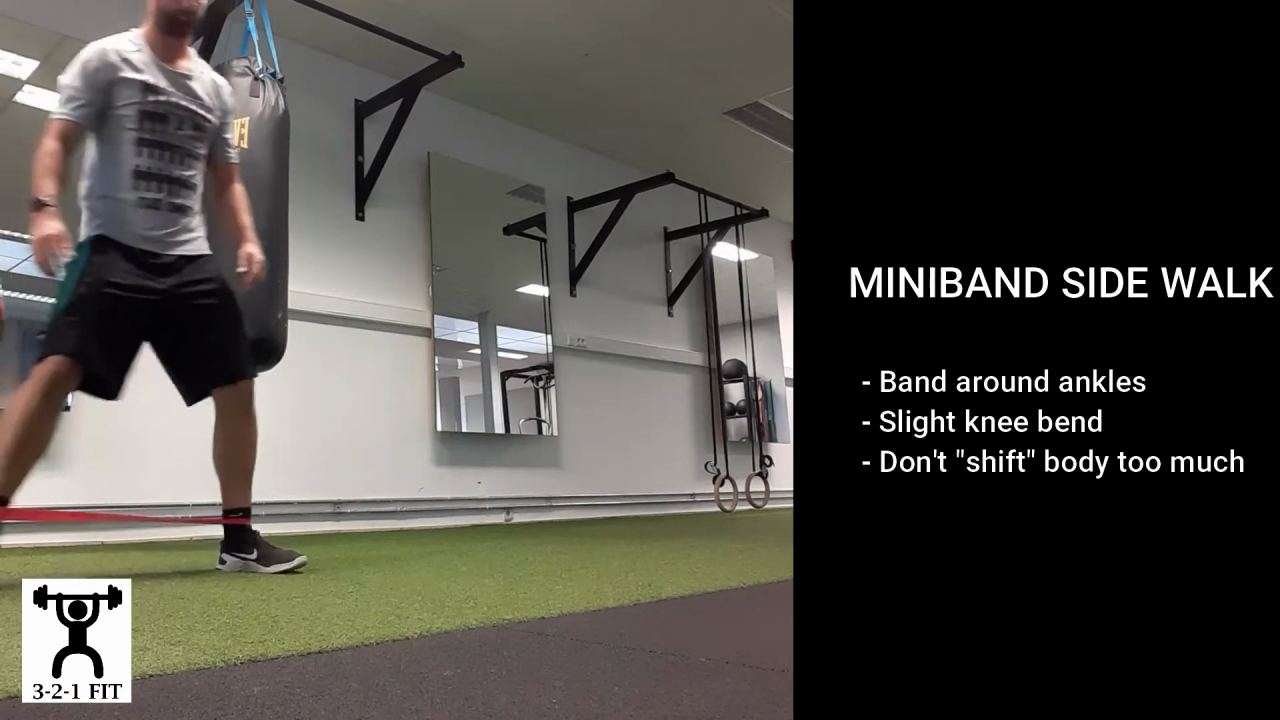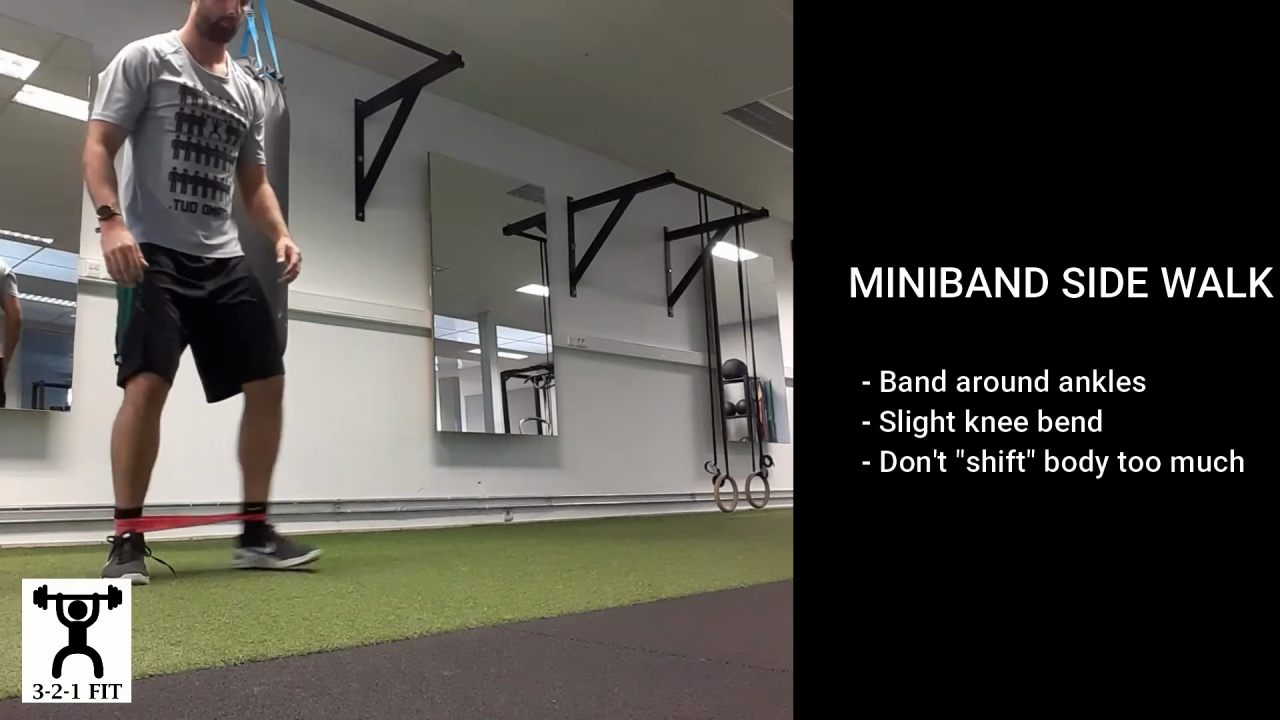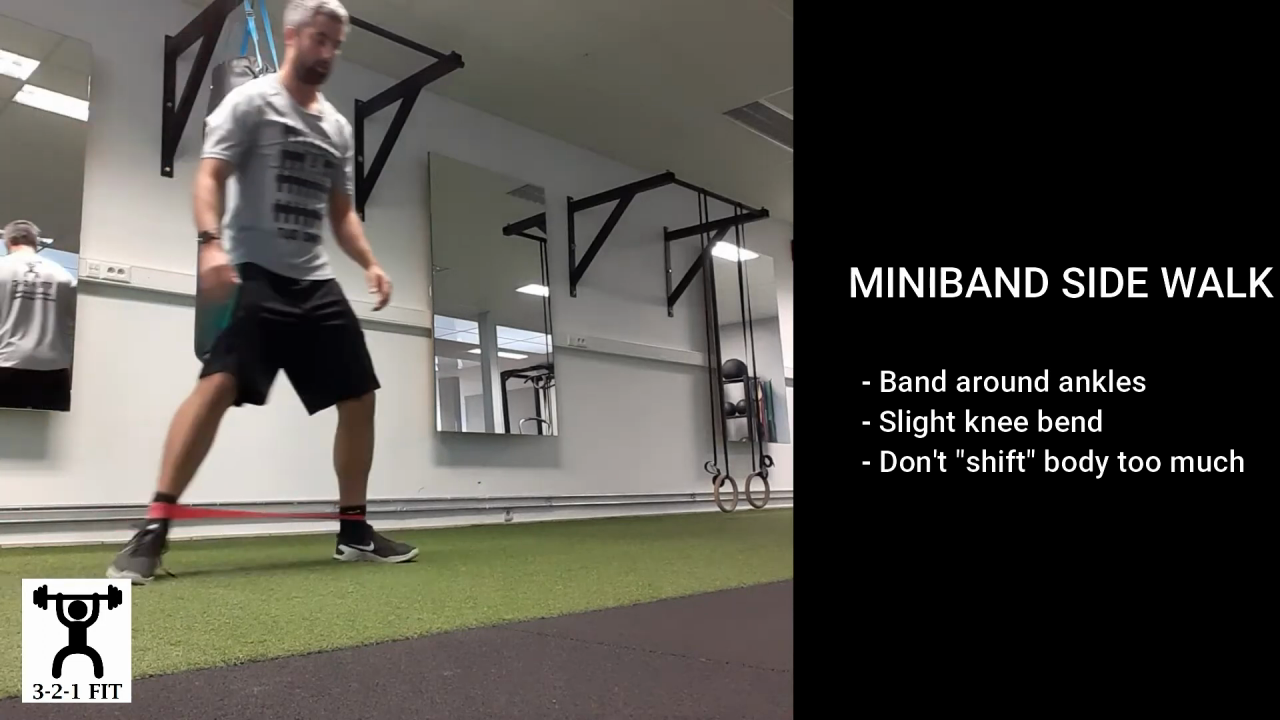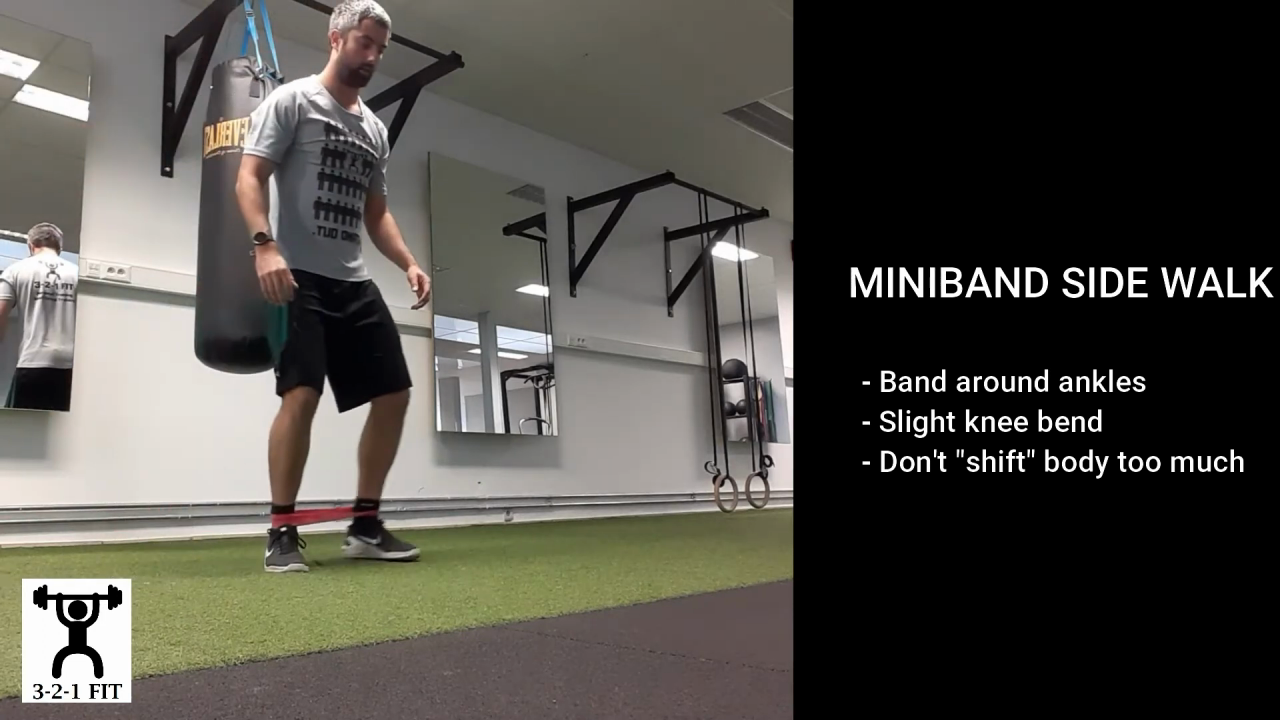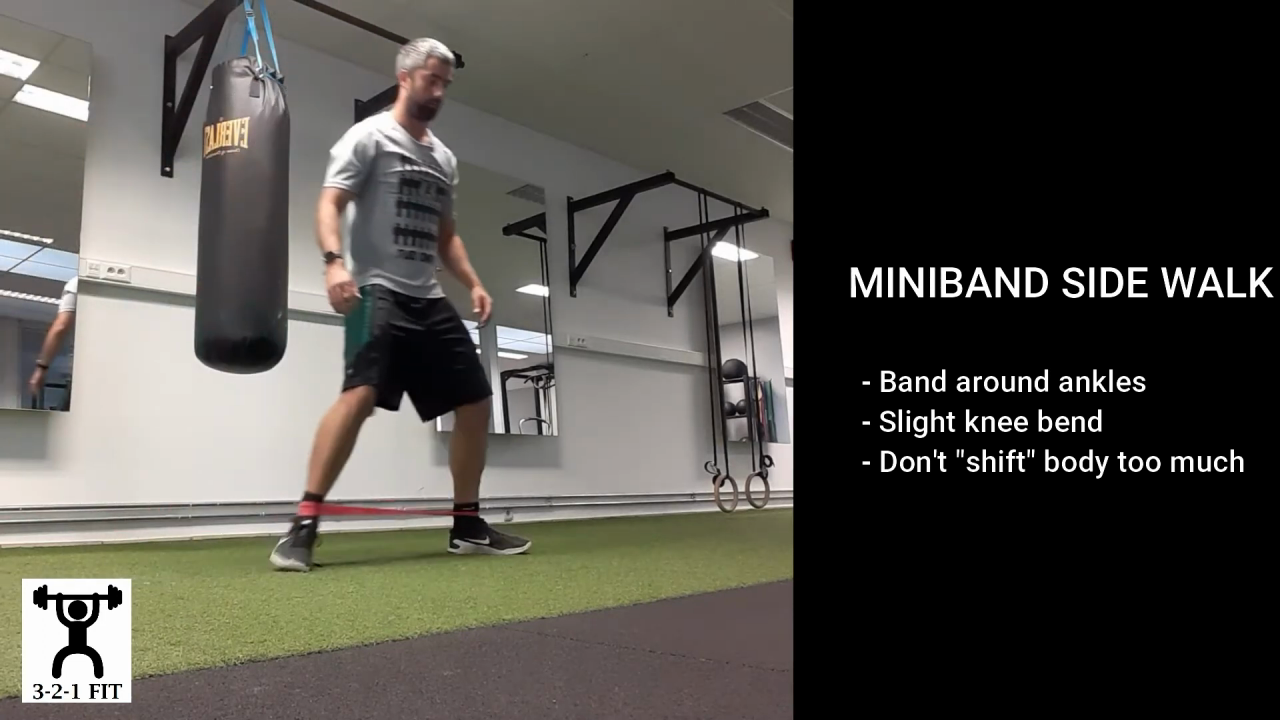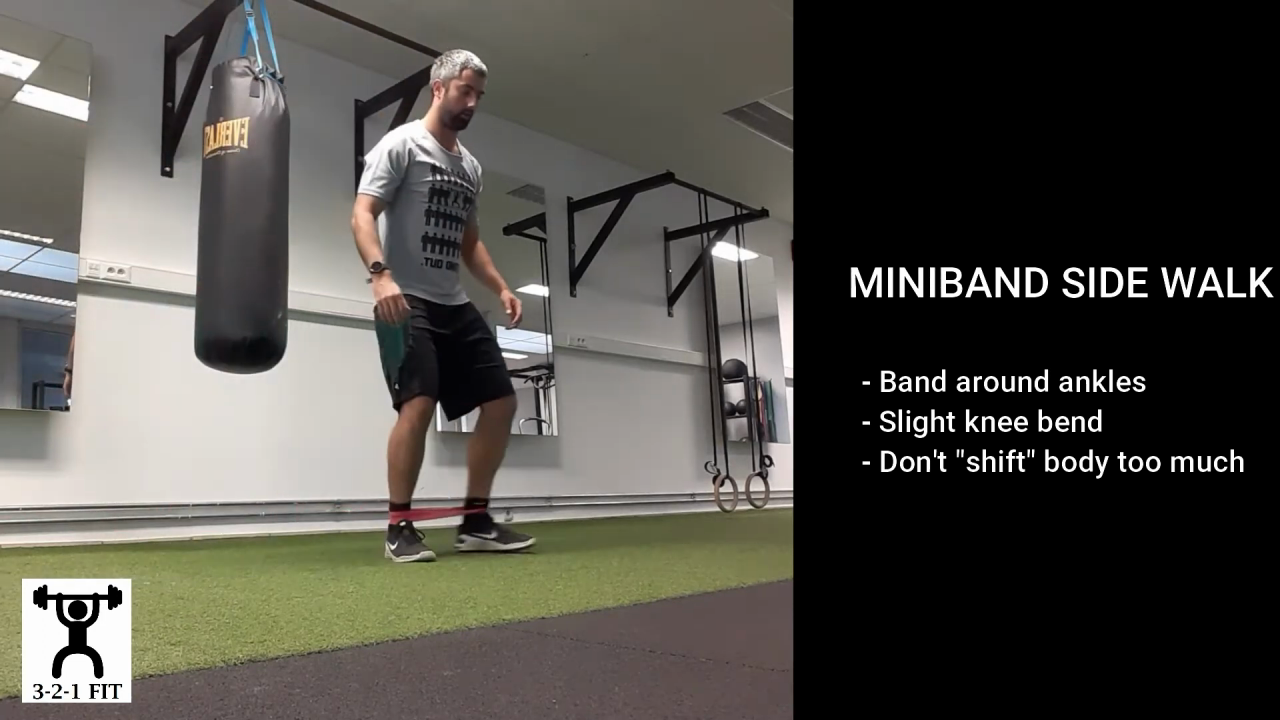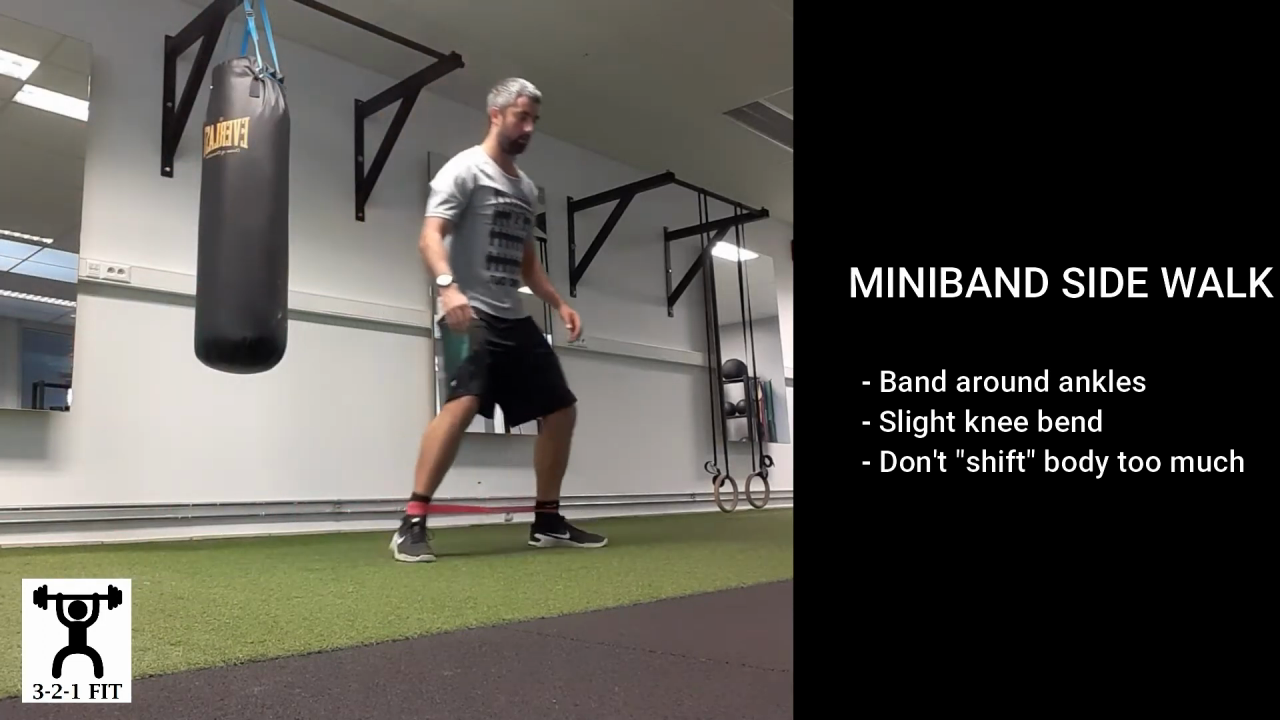
dt=0.5s
person 1, frame 1
left shoulder: (214, 88)
right shoulder: (109, 59)
left elbow: (227, 179)
right elbow: (58, 139)
left wrist: (248, 239)
left hip: (190, 259)
right hip: (113, 248)
left knee: (236, 388)
right knee: (57, 370)
left ankle: (239, 538)
person 1, frame 2
left shoulder: (247, 91)
right shoulder: (145, 60)
right elbow: (99, 144)
left wrist: (281, 235)
right wrist: (111, 218)
left hip: (225, 259)
right hip: (156, 253)
left knee: (266, 383)
right knee: (148, 385)
left ankle: (255, 531)
right ankle: (126, 539)
person 1, frame 3
left shoulder: (339, 128)
right shoulder: (252, 101)
right elbow: (209, 177)
left wrist: (369, 263)
right wrist: (211, 242)
left hip: (315, 282)
right hip: (256, 274)
left knee: (357, 397)
right knee: (218, 384)
left ankle: (353, 528)
right ankle: (153, 529)
person 1, frame 4
left shoulder: (374, 129)
right shoulder: (291, 101)
right elbow: (250, 177)
left wrist: (409, 263)
right wrist: (265, 245)
left hip: (355, 282)
right hip: (298, 278)
left knee: (392, 394)
right knee: (301, 395)
left ankle: (366, 523)
right ankle: (281, 532)
person 1, frame 5
left shoulder: (444, 158)
right shoulder: (370, 136)
right elbow: (330, 204)
left wrist: (473, 283)
right wrist: (336, 261)
left hip: (429, 299)
right hip: (378, 291)
left knee: (475, 403)
right knee: (361, 392)
left ankle: (467, 523)
right ankle: (304, 523)
person 1, frame 6
left shoulder: (469, 165)
right shoulder: (401, 144)
right elbow: (363, 214)
left wrist: (501, 287)
right wrist: (380, 273)
left hip: (455, 304)
right hip: (406, 301)
left knee: (499, 401)
right knee: (419, 403)
left ankle: (476, 520)
right ankle: (399, 527)
person 1, frame 7
left shoulder: (526, 187)
right shoulder: (465, 170)
right elbow: (431, 235)
left wrist: (560, 303)
right wrist: (448, 286)
left hip: (514, 317)
right hip: (470, 314)
left knee: (560, 410)
right knee: (464, 401)
left ankle: (547, 519)
right ankle: (413, 524)
